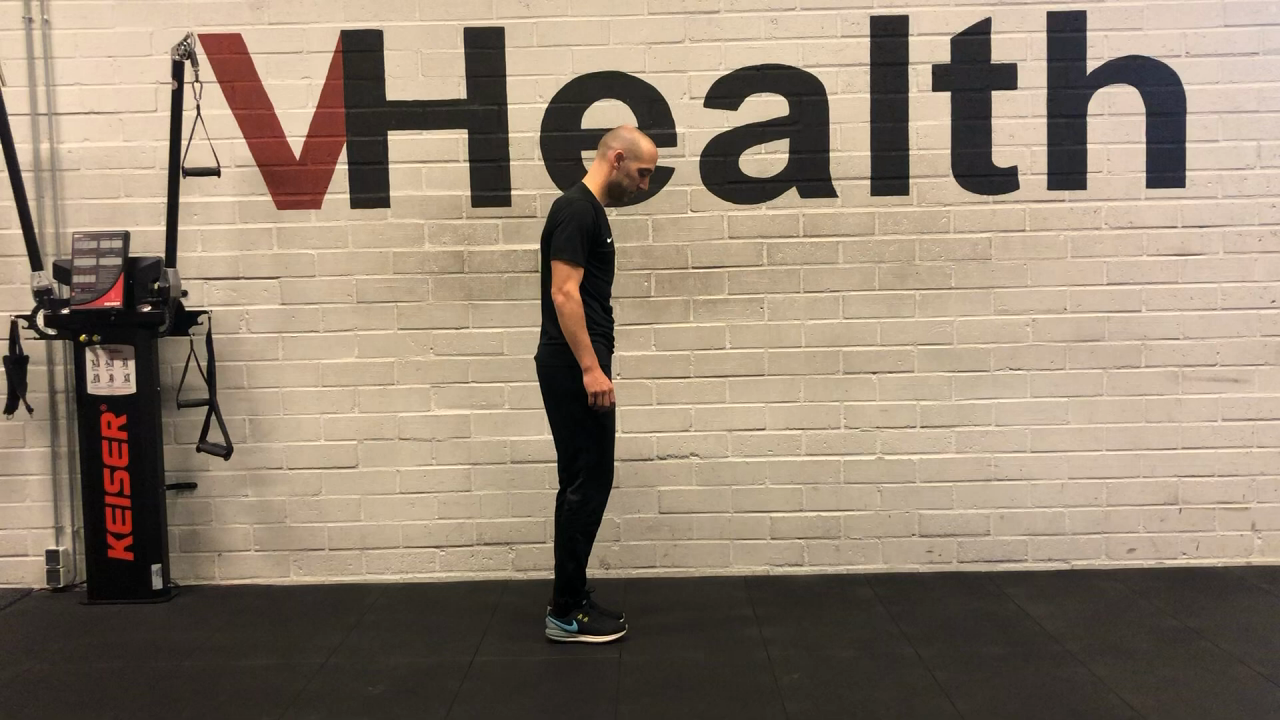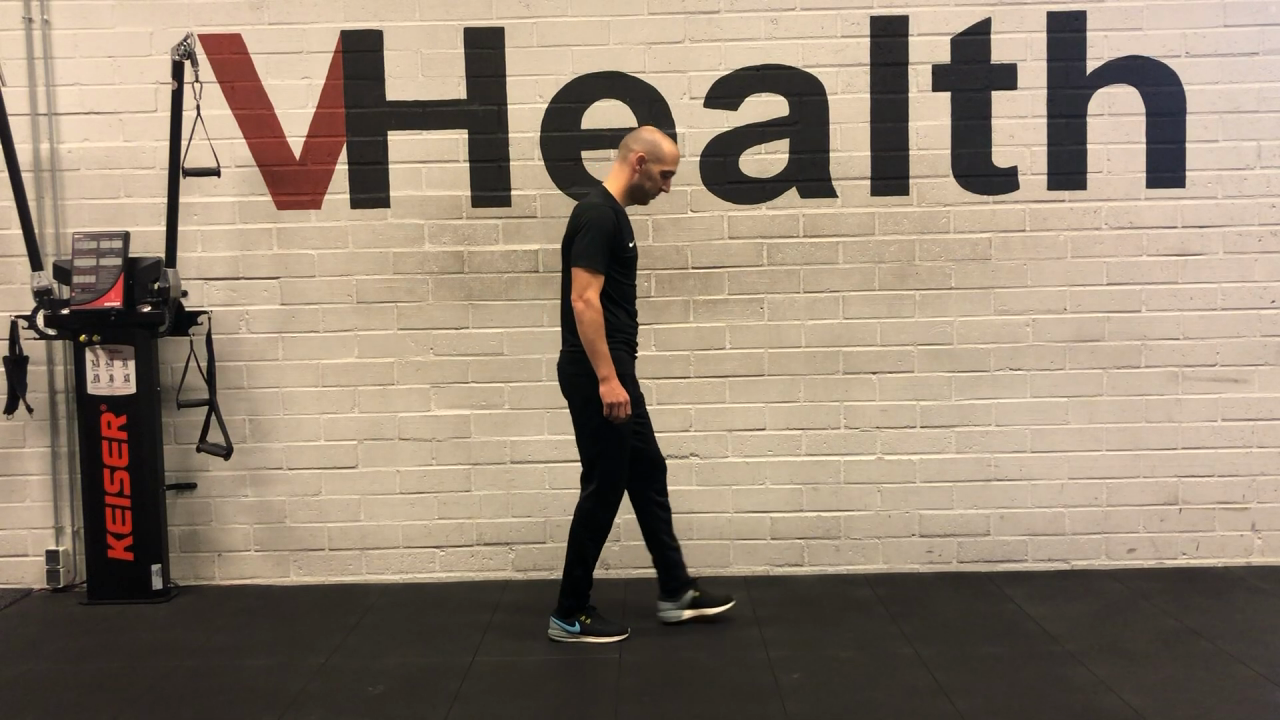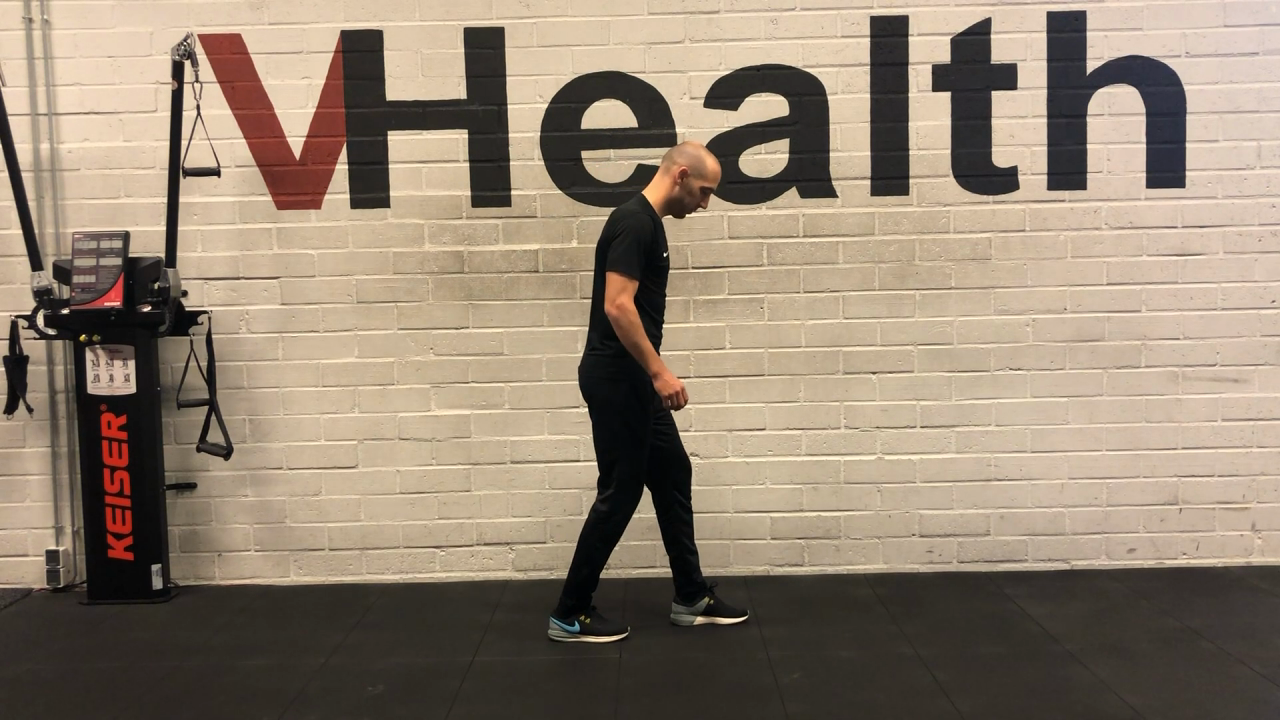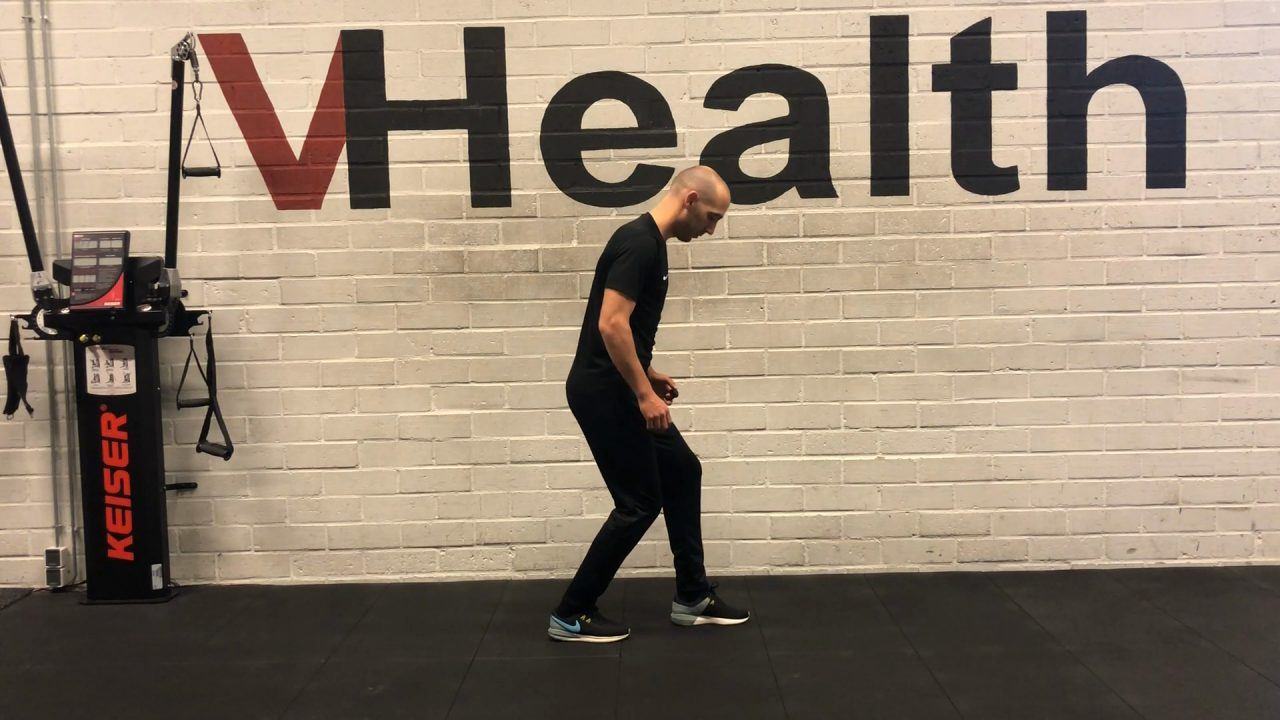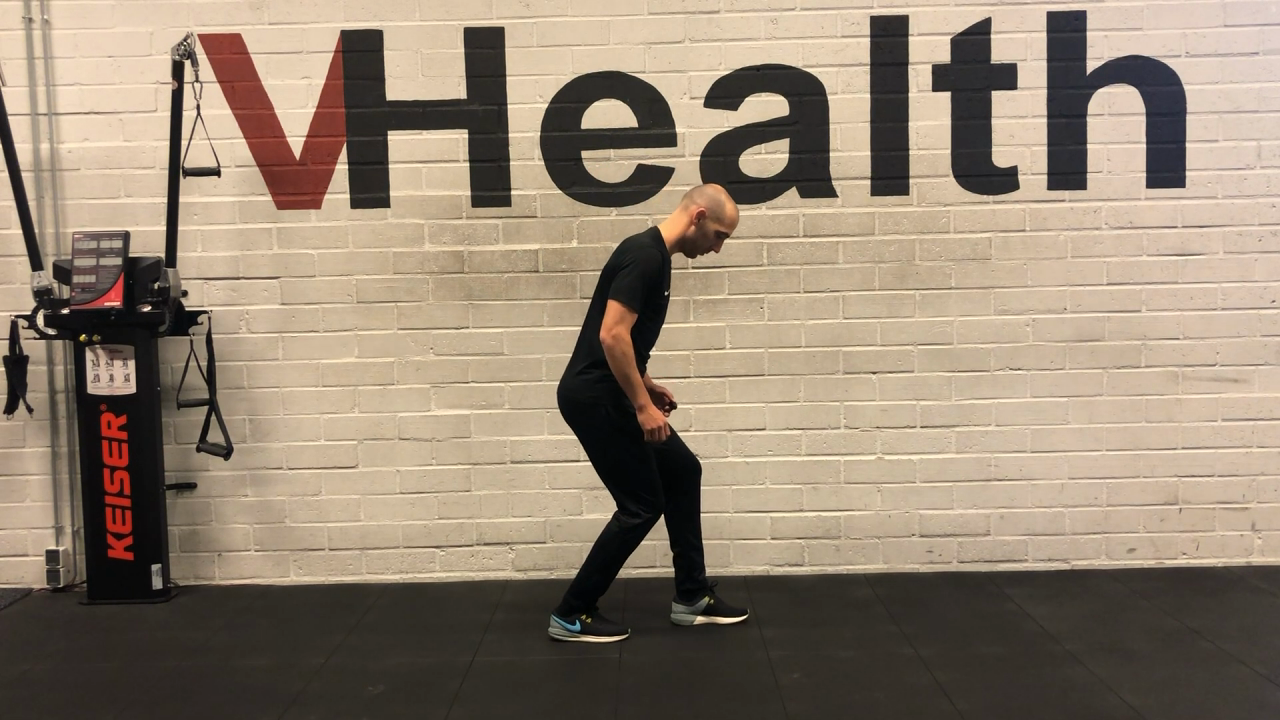
dt=0.7s
person 1, frame 1
left shoulder: (590, 211)
right shoulder: (576, 209)
right elbow: (564, 293)
right wrist: (591, 368)
left hip: (575, 365)
right hip: (573, 367)
left knee: (581, 481)
right knee: (589, 481)
left ankle: (571, 598)
right ankle: (566, 612)
person 1, frame 2
left shoulder: (612, 214)
right shoulder: (596, 214)
right elbow: (584, 300)
right wrist: (607, 379)
left hip: (612, 371)
right hip: (594, 374)
left knee: (648, 476)
right knee: (603, 488)
left ankle: (676, 592)
right ankle: (569, 614)
person 1, frame 3
left shoulder: (646, 222)
right shoulder: (635, 222)
right elbow: (617, 305)
left wrist: (653, 371)
right wrist: (659, 372)
left hip: (631, 377)
right hip: (616, 378)
left knee: (673, 476)
right knee: (620, 492)
left ankle: (691, 597)
right ankle: (570, 613)
person 1, frame 4
left shoulder: (649, 242)
right shoulder: (639, 243)
right elbow: (611, 324)
left wrist: (647, 375)
right wrist: (644, 394)
left hip: (617, 387)
right hip: (603, 391)
left knee: (683, 473)
right knee: (639, 503)
left ankle: (693, 597)
right ankle: (572, 613)
person 1, frame 5
left shoulder: (654, 255)
right shoulder: (644, 255)
right elbow: (612, 335)
left wrist: (646, 386)
right wrist: (642, 406)
left hip: (611, 394)
right hip: (595, 398)
left knee: (682, 473)
right knee: (642, 505)
left ankle: (692, 597)
right ankle: (572, 615)
